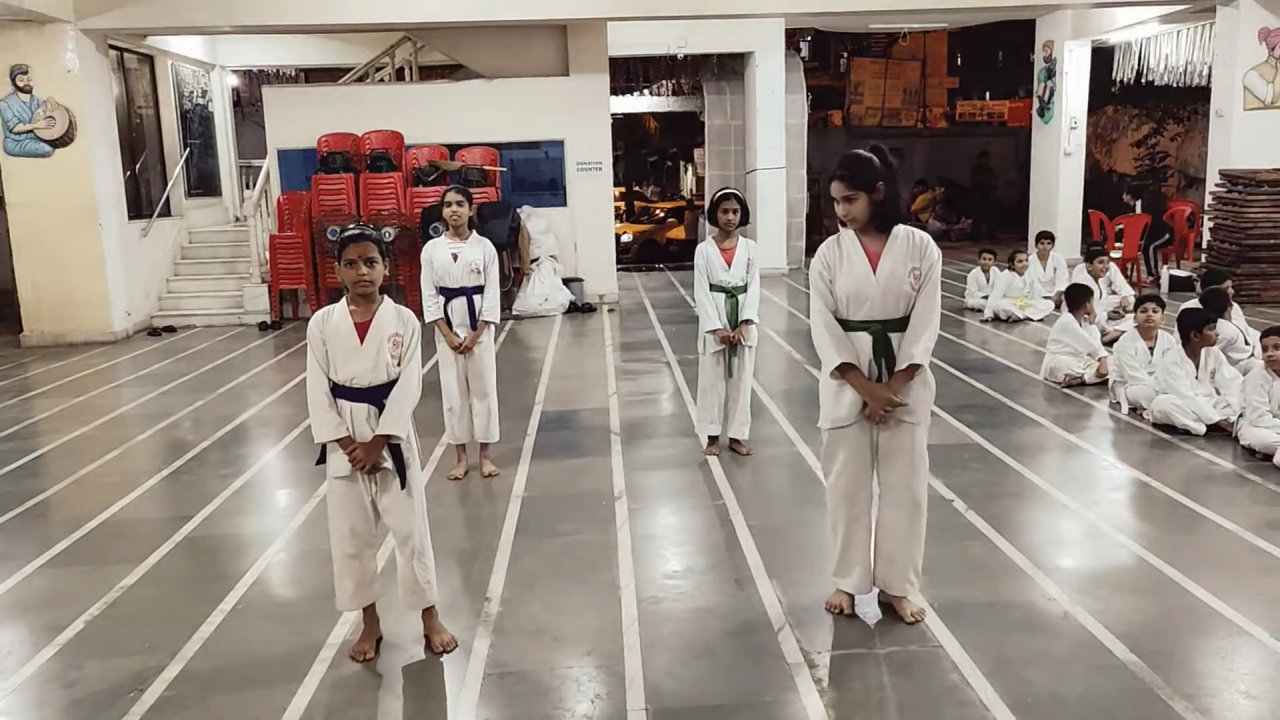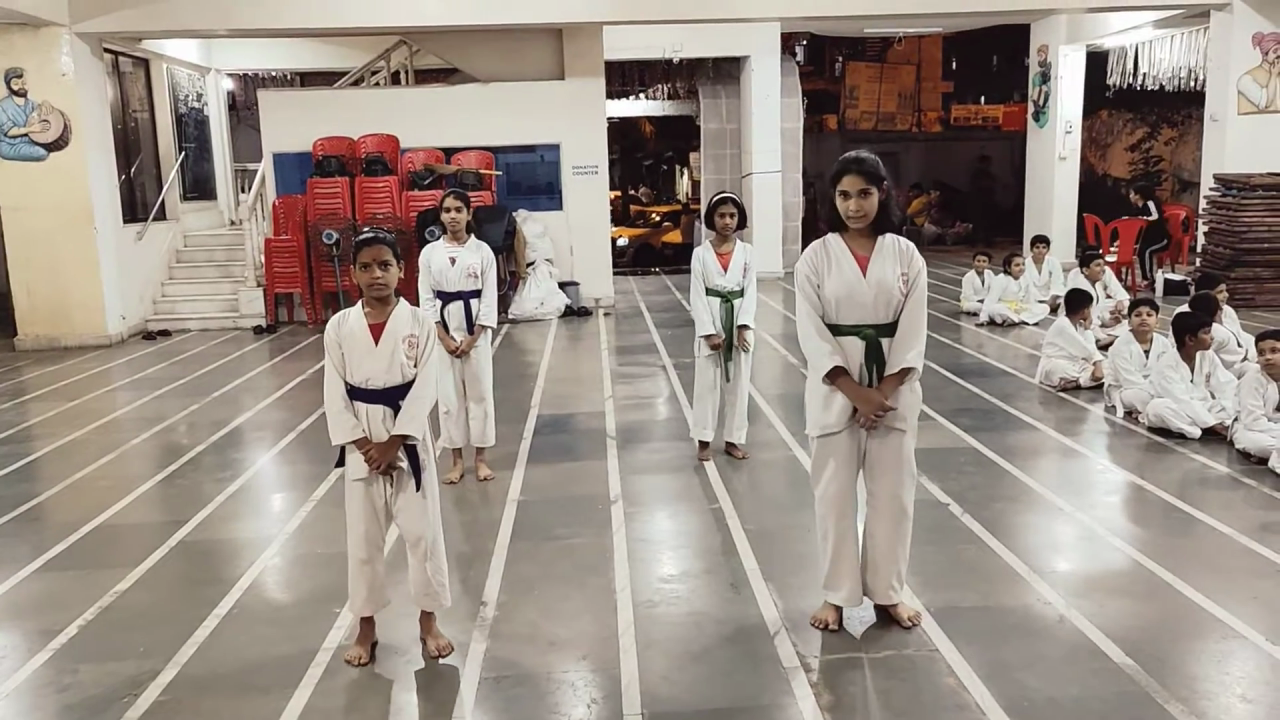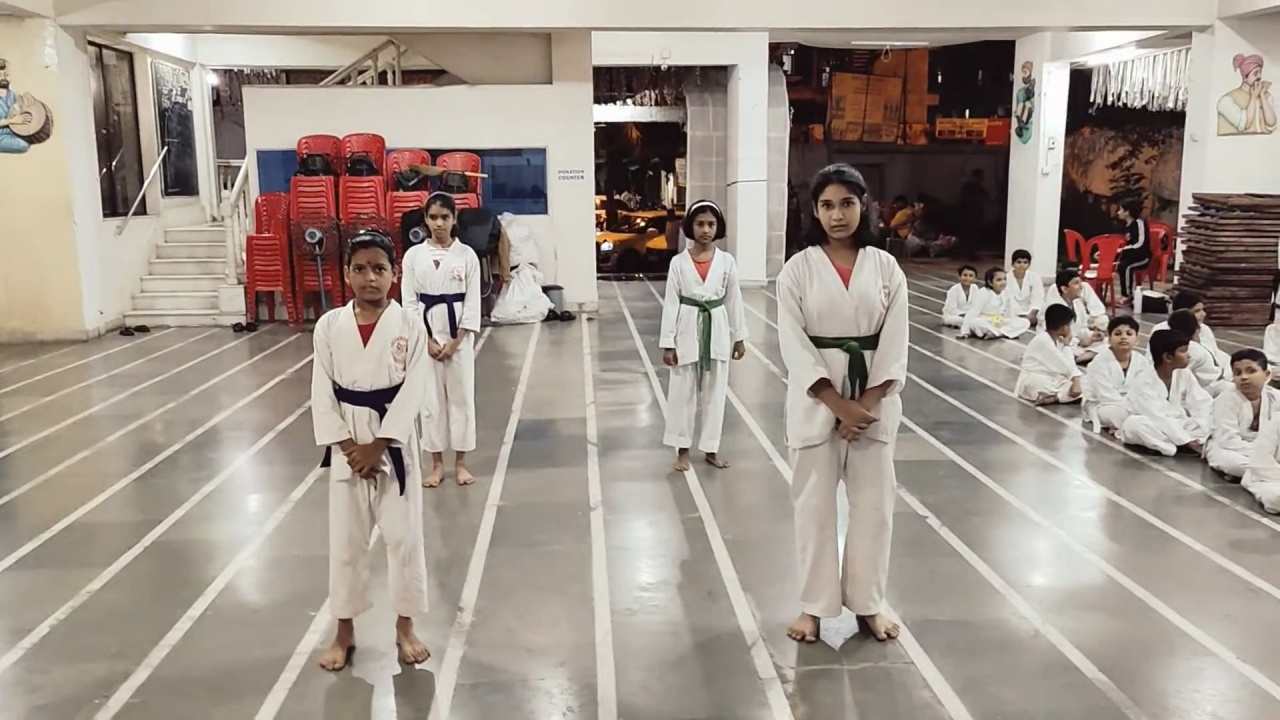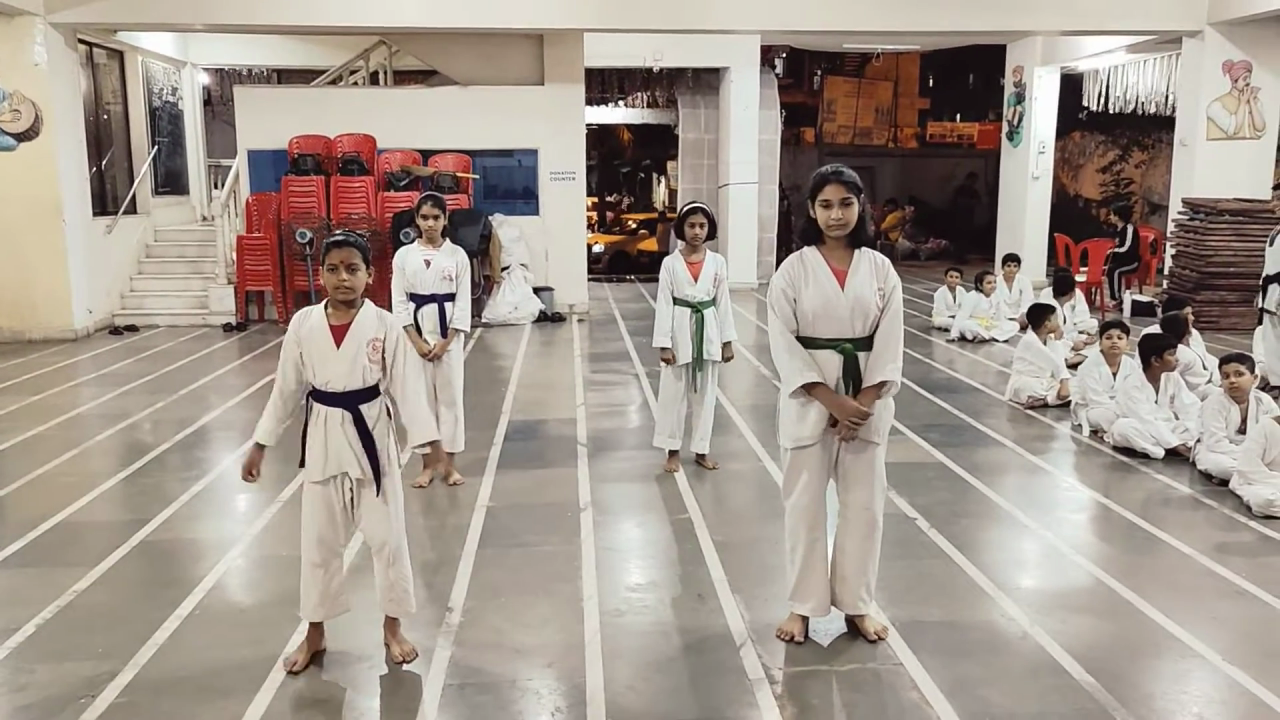
dt=0.5s
person 1, frame 1
left shoulder: (920, 247)
right shoulder: (830, 252)
left elbow: (925, 323)
right elbow: (824, 327)
left wrist: (892, 387)
right wrist: (866, 388)
left hip: (906, 382)
right hip: (846, 383)
left knee: (905, 485)
right knee: (846, 484)
left ankle: (896, 586)
right ankle: (848, 580)
person 1, frame 2
left shoulder: (905, 254)
right shoulder: (816, 257)
left elbow: (913, 329)
right elbow: (812, 332)
left wrist: (884, 392)
right wrist: (856, 393)
left hip: (892, 387)
right hip: (834, 389)
left knee: (893, 491)
right knee: (833, 492)
left ankle: (887, 591)
right ankle: (837, 593)
person 1, frame 3
left shoulder: (885, 267)
right shoulder: (798, 269)
left elbow: (894, 341)
right elbow: (794, 344)
left wrist: (867, 402)
right wrist: (838, 404)
left hip: (874, 398)
right hip: (816, 398)
left knee: (874, 502)
right knee: (814, 502)
left ankle: (867, 603)
right ankle: (814, 604)
person 1, frame 4
left shoulder: (880, 268)
right shoulder: (795, 268)
left elbow: (890, 341)
right elbow: (782, 342)
left wrist: (866, 401)
right wrist: (831, 400)
left hip: (866, 399)
right hip: (809, 397)
left knee: (864, 503)
right knee: (804, 503)
left ankle: (857, 604)
right ankle: (802, 605)
person 2, frame 1
left shoulder: (404, 321)
right shoulder: (323, 324)
left elbow: (408, 388)
right elbow: (318, 390)
left wrist: (378, 442)
right wrist: (347, 443)
left hip: (393, 438)
right hip: (345, 443)
left knee: (411, 530)
right knee: (350, 537)
left ankle: (430, 617)
right ankle: (370, 622)
person 2, frame 2
left shoulder: (419, 322)
right shoulder: (339, 326)
left elbow: (424, 389)
right elbow: (335, 394)
left wrist: (393, 442)
right wrist: (363, 444)
left hip: (408, 440)
right hip: (360, 444)
left knee: (423, 532)
right knee: (362, 539)
left ankle: (428, 621)
right ankle: (366, 627)
person 2, frame 3
left shoulder: (409, 325)
right shoulder: (329, 326)
left elbow: (411, 392)
right elbow: (322, 393)
left wrist: (377, 446)
right wrist: (348, 446)
left hip: (394, 442)
right hip: (346, 443)
left knee: (404, 536)
right knee: (346, 540)
left ankle: (405, 626)
right ankle: (344, 630)
person 2, frame 4
left shoulder: (385, 325)
right shoulder: (303, 324)
left elbow: (407, 386)
right elbow: (286, 388)
left wrist: (429, 441)
right wrist: (261, 443)
left hip: (371, 437)
right hip: (323, 439)
left knee: (388, 536)
right knee: (318, 540)
left ankle: (392, 626)
right ankle: (314, 633)
person 3, frame 1
left shoulder: (484, 246)
right shoulder: (431, 249)
left elbow: (492, 293)
right elbow: (429, 296)
left wrist: (475, 335)
right wrist: (449, 335)
left hip: (479, 327)
right hip: (447, 330)
left knee: (483, 389)
right knee: (453, 392)
left ankle: (484, 454)
right ankle: (461, 457)
person 3, frame 2
left shoulder: (482, 251)
right shoulder: (429, 253)
left elbow: (489, 298)
right elbow: (427, 299)
left wrist: (472, 338)
right wrist: (445, 339)
left hip: (476, 332)
right hip: (443, 334)
left knee: (480, 393)
right knee: (449, 395)
left ankle: (480, 458)
right ankle: (457, 460)
person 3, frame 3
left shoulder: (466, 255)
right shoulder: (414, 256)
left elbow: (472, 302)
right elbow: (409, 302)
left wrist: (455, 342)
right wrist: (428, 342)
left hip: (458, 336)
right hip: (425, 337)
left knee: (461, 396)
right knee: (431, 398)
left ankle: (460, 462)
right ankle: (437, 463)
person 3, frame 4
left shoulder: (457, 255)
right shoulder: (404, 255)
left elbow: (463, 301)
right elbow: (399, 302)
left wrist: (445, 342)
right wrist: (417, 341)
left hip: (448, 335)
right hip: (416, 335)
left knee: (450, 397)
left ankle: (449, 462)
right ankle: (428, 464)
person 4, frame 1
left shoulder: (749, 248)
right shoulder: (704, 250)
left elbow: (753, 288)
right elbow: (701, 292)
left wrist: (745, 323)
right wrist: (716, 328)
left hip: (743, 322)
right hip: (714, 323)
left knee: (741, 381)
right knee: (712, 380)
left ankle: (736, 436)
right ankle: (712, 436)
person 4, frame 2
left shoulder: (747, 252)
right shoulder: (701, 254)
left elbow: (750, 292)
right elbow: (697, 296)
left wrist: (743, 327)
right wrist: (709, 333)
left hip: (738, 326)
right hip: (710, 326)
left knee: (738, 385)
right knee: (706, 385)
left ankle: (733, 439)
right ankle: (704, 440)
person 4, frame 3
left shoulder: (727, 261)
right shoulder: (679, 262)
left elbow: (734, 301)
right elbow: (671, 303)
left wrist: (739, 337)
right wrist: (668, 343)
left hip: (717, 332)
right hip: (687, 332)
left knee: (714, 393)
right knee: (682, 393)
left ankle: (711, 449)
right ankle: (683, 449)
person 4, frame 4
left shoulder: (717, 262)
right shoulder: (670, 263)
left elbow: (723, 302)
right elbow: (663, 304)
left wrist: (727, 340)
right wrist: (663, 343)
left hip: (708, 332)
right hip: (680, 331)
left knee: (705, 394)
right knee: (673, 393)
left ankle: (701, 449)
right ankle: (672, 450)
